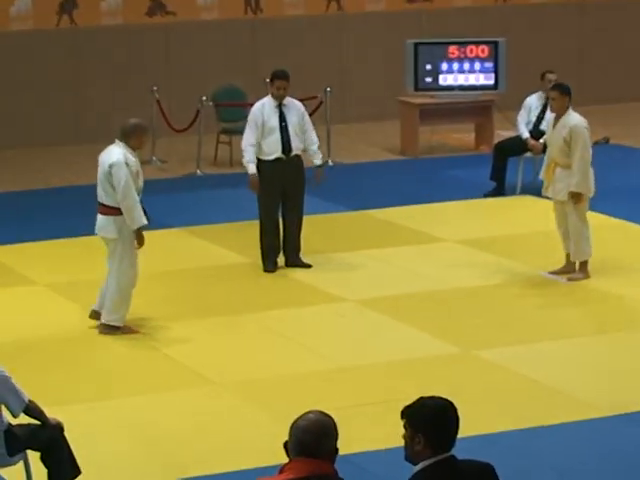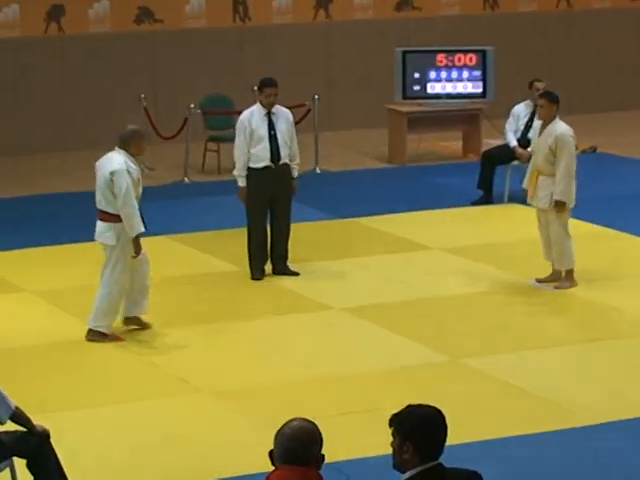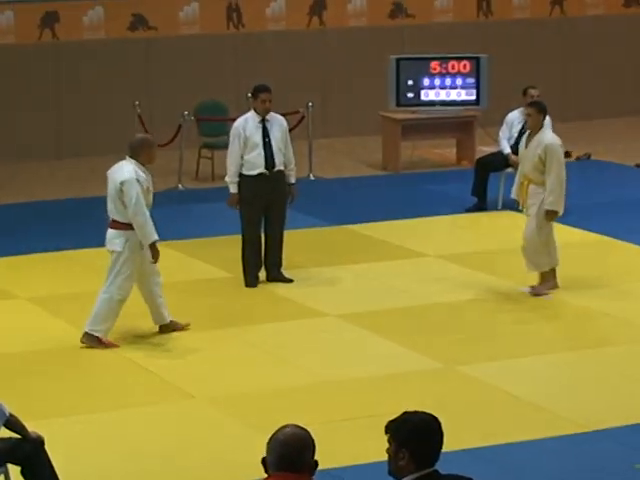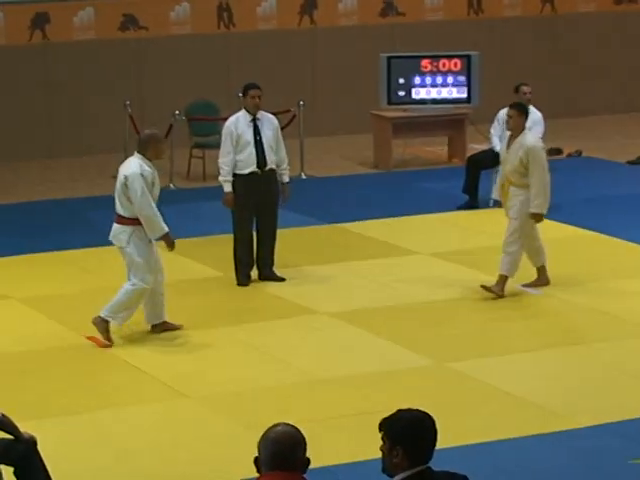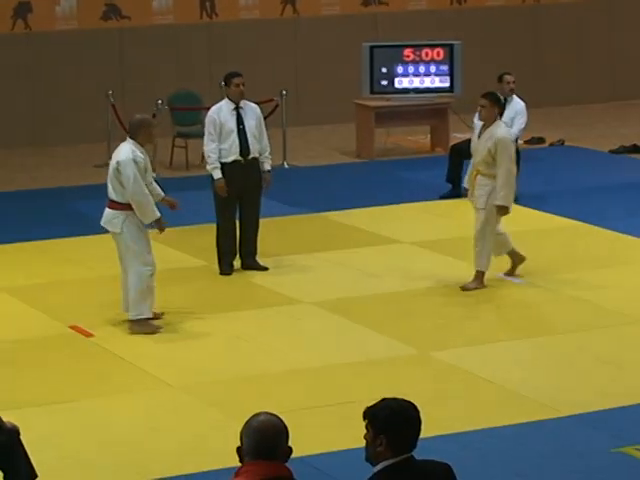
dt=0.2s
person 1, frame 1
left shoulder: (113, 151)
right shoulder: (121, 161)
right elbow: (127, 197)
left wrist: (138, 213)
right wrist: (138, 228)
left hip: (108, 218)
right hip: (118, 222)
left knee: (118, 270)
right knee: (124, 273)
left ankle: (101, 309)
right ankle: (111, 322)
person 1, frame 2
left shoulder: (108, 159)
right shoulder: (123, 168)
right elbow: (127, 205)
right wrist: (136, 236)
left hip: (108, 223)
right hip: (117, 228)
left knee: (140, 266)
right knee: (115, 279)
left ankle: (131, 314)
right ankle: (98, 329)
person 1, frame 3
left shoulder: (120, 168)
right shoulder: (133, 177)
right elbow: (139, 214)
right wrist: (152, 243)
left hip: (122, 232)
right hip: (128, 237)
left knee: (150, 278)
right knee: (116, 287)
left ankle: (164, 322)
right ankle: (93, 334)
person 1, frame 4
left shoulder: (137, 165)
right shoulder: (139, 172)
right elbow: (145, 208)
left wrist: (159, 231)
right wrist: (164, 234)
left hip: (133, 228)
right hip: (132, 232)
left knee: (155, 275)
right knee: (141, 281)
left ankle: (157, 321)
right ankle: (105, 318)
person 1, frame 5
left shoulder: (130, 150)
right shoulder: (130, 157)
left elbow: (145, 181)
right elbow: (138, 193)
left wrist: (163, 197)
right wrist: (155, 218)
left hip: (123, 214)
right hip: (125, 217)
left knee: (133, 265)
right knee: (143, 265)
left ankle: (139, 311)
right ankle: (138, 318)
person 2, frame 1
left shoulder: (297, 107)
right shoulder: (259, 109)
left elbow: (310, 136)
right elbow: (250, 142)
left wrist: (318, 162)
right wrist: (252, 170)
left hip: (294, 164)
right hip: (269, 166)
left knee: (294, 213)
right knee: (269, 215)
left ankle: (292, 256)
right ankle: (270, 259)
person 2, frame 2
left shoulder: (286, 115)
right shoulder: (247, 117)
left elbow: (293, 147)
right elbow: (240, 152)
left wrist: (294, 175)
right wrist: (242, 182)
left hip: (282, 172)
right hip: (258, 174)
left knee: (282, 221)
right knee: (257, 223)
left ankle: (280, 264)
right ankle: (257, 267)
person 2, frame 3
left shoulder: (280, 122)
right shoulder: (241, 124)
left elbow: (288, 154)
right elbow: (234, 159)
left wrist: (291, 181)
right wrist: (233, 189)
left hip: (277, 179)
right hip: (252, 181)
left knee: (276, 228)
right knee: (251, 230)
left ankle: (274, 270)
right ankle: (251, 273)
person 2, frame 4
left shoulder: (271, 121)
right shoulder: (233, 124)
left elbow: (280, 153)
right elbow: (226, 158)
left wrist: (284, 179)
right wrist: (227, 188)
left hip: (268, 178)
right hip: (244, 180)
left knee: (268, 227)
right knee: (243, 229)
left ankle: (266, 269)
right ankle: (243, 273)
person 2, frame 5
left shoulder: (254, 110)
right shoulder: (216, 113)
left elbow: (263, 141)
right elbow: (211, 146)
left wrist: (266, 168)
right wrist: (217, 176)
left hip: (251, 167)
right hip: (228, 169)
left knee: (251, 216)
right knee: (226, 218)
left ankle: (249, 258)
right ankle: (226, 262)
person 3, frame 1
left shoulder: (576, 124)
right shoulder: (555, 120)
left elbow: (582, 159)
left wrist: (577, 187)
right wrist: (545, 166)
left hip: (573, 178)
right hip: (558, 177)
left knee: (577, 223)
right knee: (563, 222)
left ankle: (583, 268)
right ankle: (569, 264)
person 3, frame 2
left shoulder: (562, 133)
right shoulder: (542, 128)
left elbow: (566, 168)
left wrist: (561, 196)
right wrist: (531, 186)
left hip: (555, 188)
right hip: (541, 186)
left knee: (558, 233)
right knee: (546, 231)
left ankle: (569, 276)
right ankle: (556, 272)
person 3, frame 3
left shoulder: (550, 143)
right shoulder: (527, 138)
left elbow: (556, 177)
left wrist: (552, 206)
right wrist: (520, 193)
left hip: (544, 196)
right hip: (531, 194)
left knee: (531, 238)
right knee: (541, 238)
left ankle: (547, 278)
right ankle: (549, 279)
person 3, frame 4
left shoulder: (532, 145)
right shoulder: (509, 139)
left elbow: (540, 179)
left wrist: (538, 208)
right wrist: (502, 194)
left hip: (525, 197)
right hip: (513, 195)
left knee: (512, 240)
right knee: (528, 238)
left ankle: (500, 285)
right ankle: (542, 276)
person 3, frame 5
left shoulder: (501, 136)
right shoulder: (481, 129)
left elbow: (507, 171)
left wrist: (503, 200)
right wrist: (470, 183)
left hip: (493, 188)
right hip: (480, 185)
left knee: (483, 233)
right knee: (490, 229)
left ankle: (479, 278)
right ankle: (516, 257)
